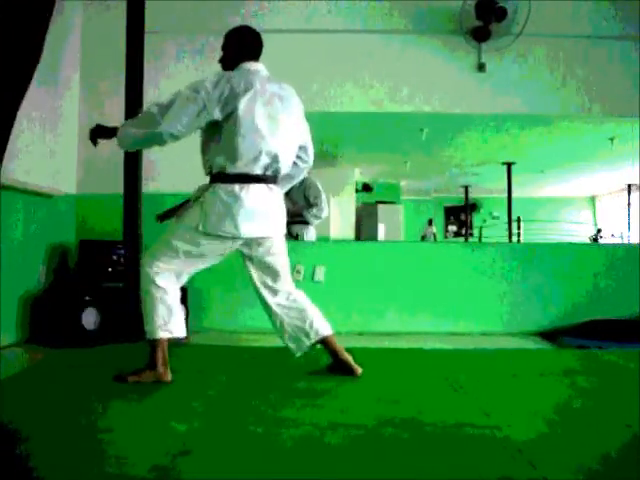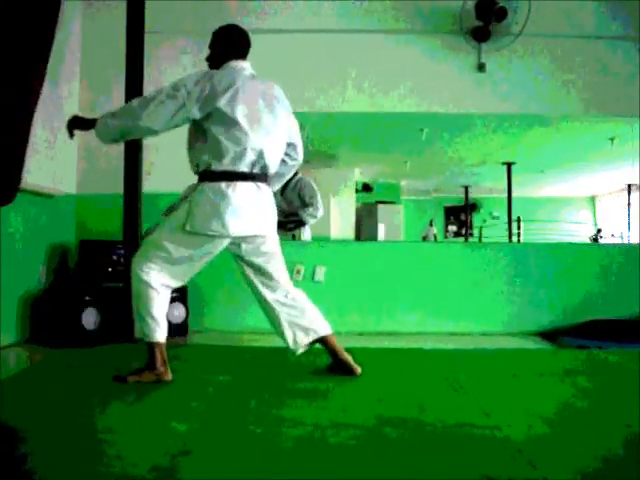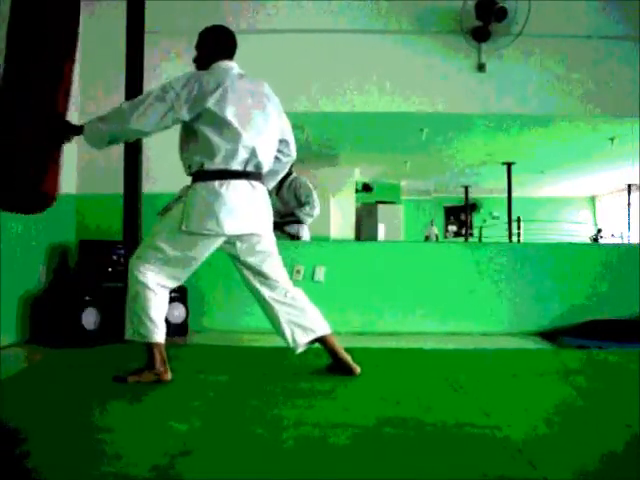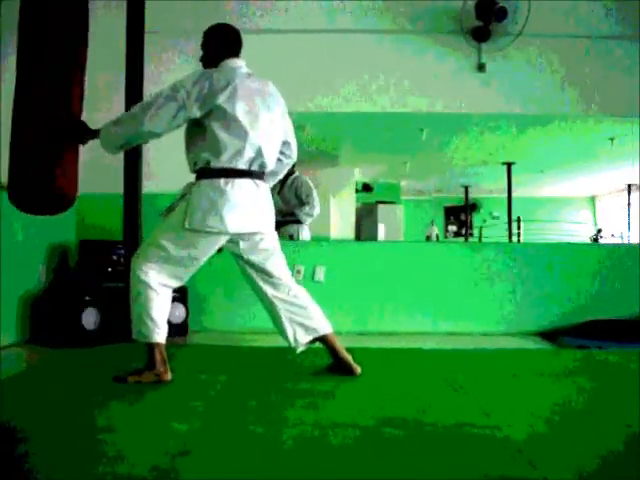
dt=0.2s
person 1, frame 1
left shoulder: (226, 84)
right shoulder: (287, 94)
left elbow: (168, 119)
right elbow: (303, 157)
left wrist: (115, 132)
left hip: (227, 200)
right hip: (268, 203)
left knee: (159, 267)
right knee: (280, 288)
left ankle: (158, 365)
right ankle: (343, 359)
person 1, frame 2
left shoulder: (208, 83)
right shoulder: (274, 92)
left elbow: (149, 113)
right elbow: (293, 153)
left wrist: (93, 124)
left hip: (216, 199)
right hip: (258, 202)
left knee: (150, 267)
right knee: (276, 285)
left ankle: (158, 365)
right ankle: (342, 358)
person 1, frame 3
left shoulder: (198, 84)
right shoulder: (264, 91)
left elbow: (139, 116)
right elbow: (286, 151)
left wrist: (82, 129)
left hip: (210, 198)
right hip: (253, 201)
left knee: (147, 268)
right knee: (274, 283)
left ankle: (157, 365)
right ankle: (340, 357)
person 1, frame 4
left shoulder: (207, 81)
right shoulder: (269, 90)
left elbow: (150, 118)
right elbow: (287, 152)
left wrist: (96, 133)
left hip: (214, 196)
right hip: (256, 199)
left knee: (150, 267)
right knee: (278, 281)
left ankle: (157, 365)
right ankle: (342, 357)
